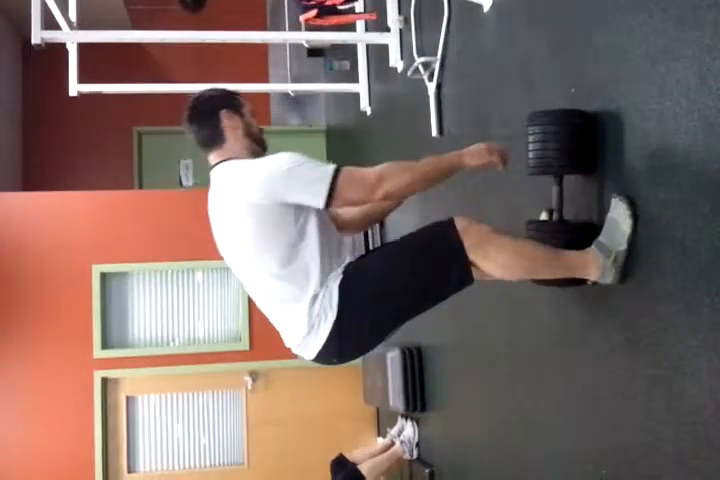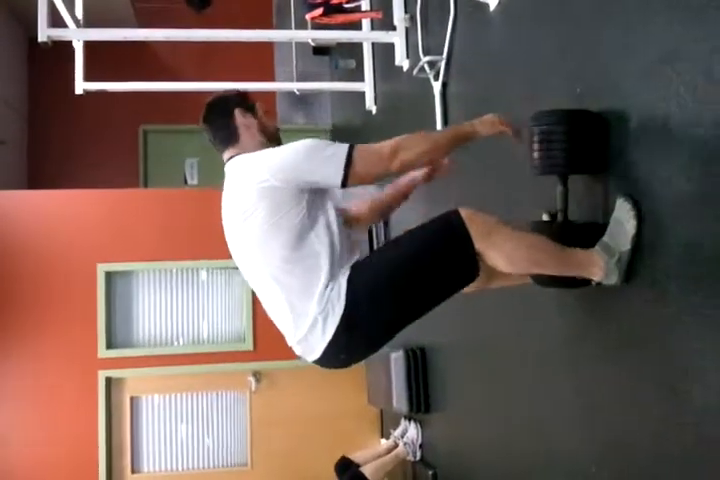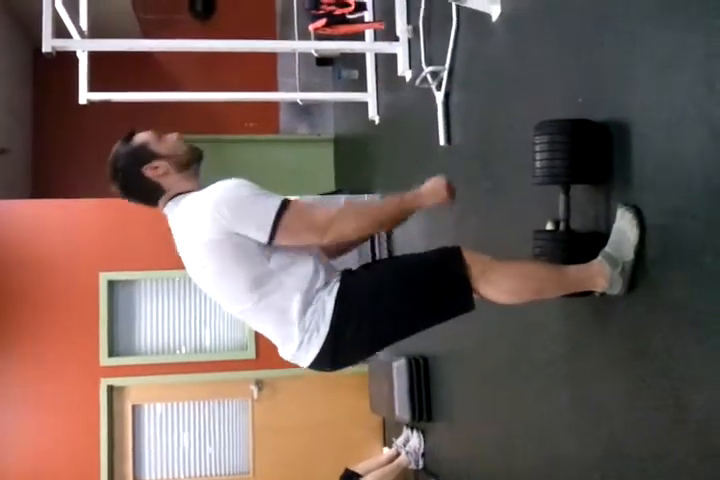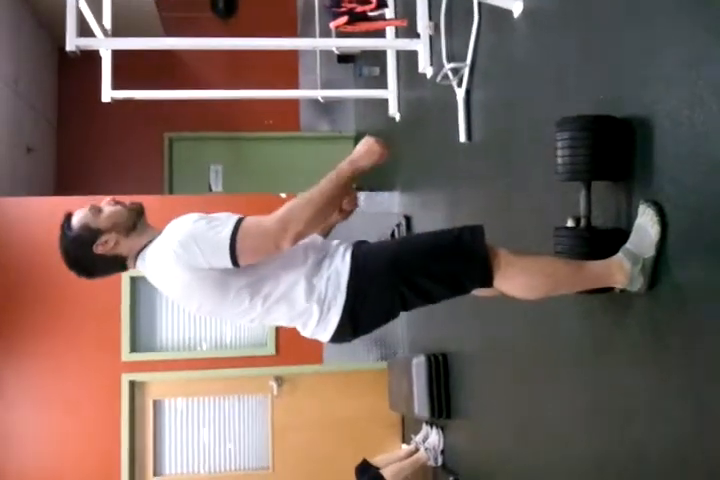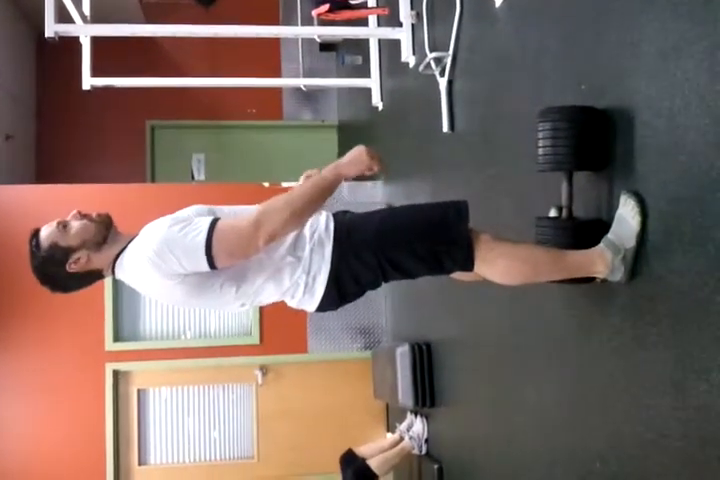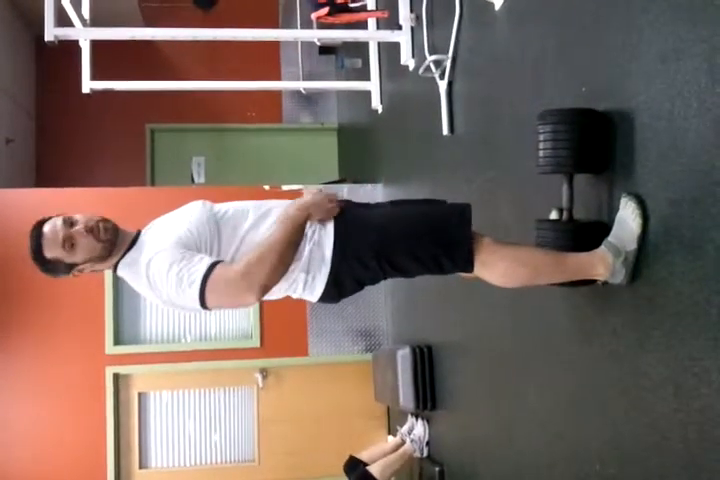
dt=0.7s
person 1, frame 1
left shoulder: (230, 193)
right shoulder: (268, 173)
left elbow: (340, 221)
right elbow: (374, 184)
left wrist: (403, 186)
right wrist: (459, 160)
left hip: (322, 329)
right hip: (337, 321)
left knee: (456, 258)
right knee: (467, 235)
left ankle: (565, 266)
right ankle: (595, 264)
person 1, frame 2
left shoulder: (241, 193)
right shoulder: (280, 161)
left elbow: (350, 218)
right elbow: (392, 156)
left wrist: (415, 179)
right wrist: (473, 128)
left hip: (327, 335)
right hip: (342, 320)
left knee: (465, 266)
right knee: (472, 226)
left ankle: (567, 266)
right ankle: (598, 264)
person 1, frame 3
left shoulder: (192, 222)
right shoulder: (223, 199)
left elbow: (312, 244)
right elbow: (328, 227)
left wrist: (387, 213)
right wrist: (417, 199)
left hip: (321, 334)
right hip: (333, 323)
left knee: (462, 271)
right knee: (475, 267)
left ankle: (570, 276)
right ankle: (600, 274)
person 1, frame 4
left shoulder: (171, 263)
right shoulder: (180, 240)
right elbow: (282, 231)
left wrist: (328, 215)
right wrist: (353, 163)
left hip: (335, 305)
right hip: (349, 288)
left knee: (474, 266)
right knee: (492, 260)
left ankle: (574, 277)
right ankle: (619, 270)
person 1, frame 5
left shoulder: (150, 256)
right shoulder: (157, 252)
right elbow: (263, 233)
left wrist: (309, 186)
right wrist: (338, 169)
left hip: (320, 256)
right hip: (331, 258)
left knee: (456, 248)
right knee: (475, 246)
left ankle: (552, 265)
right ankle: (602, 259)
person 1, frame 6
left shoulder: (158, 233)
right shoulder: (159, 273)
right elbow: (251, 283)
left wrist: (303, 207)
right wrist: (299, 209)
left hip: (322, 227)
right hip: (333, 256)
left knee: (461, 245)
right knee: (475, 251)
left ankle: (552, 265)
right ankle: (602, 261)
